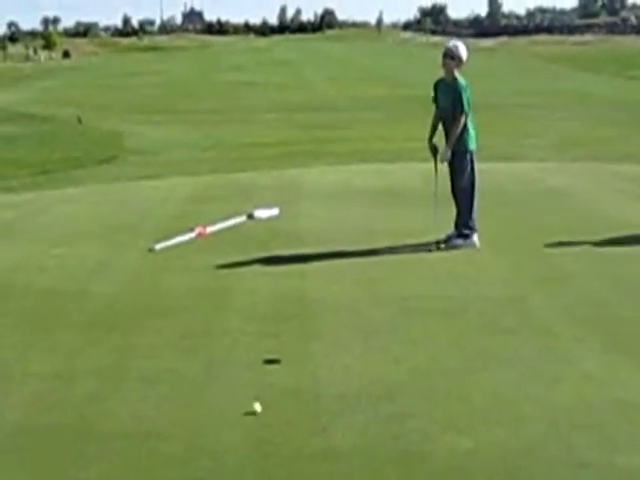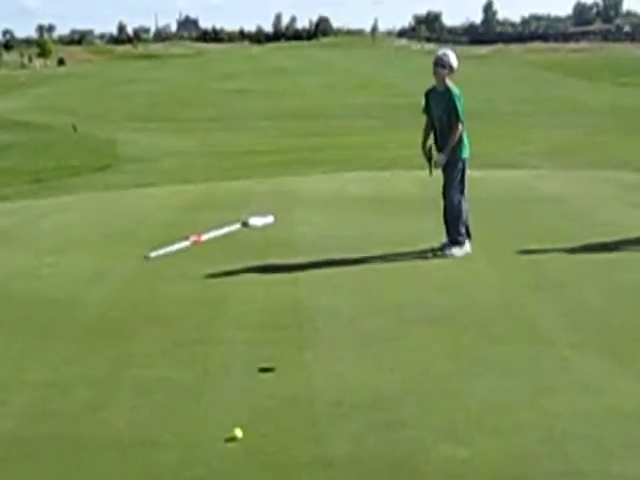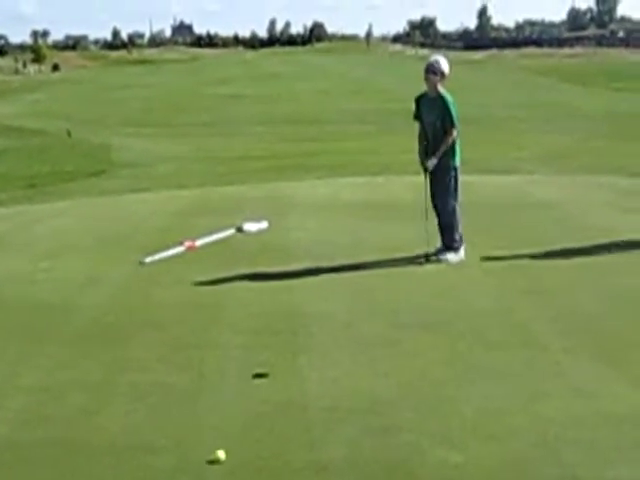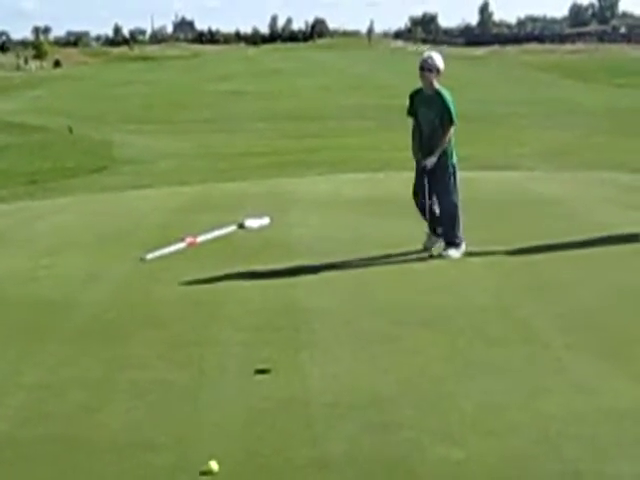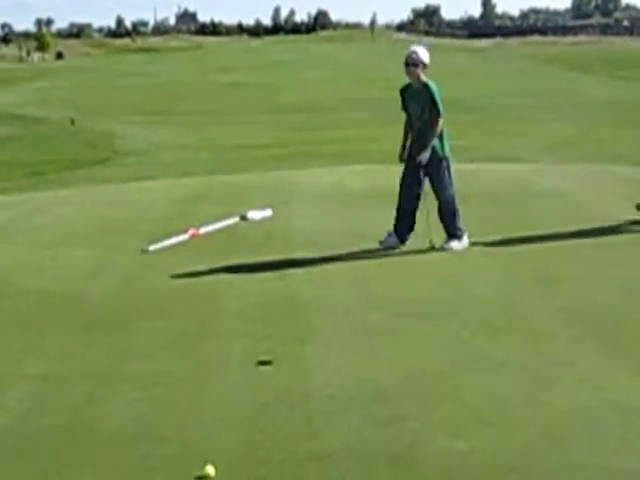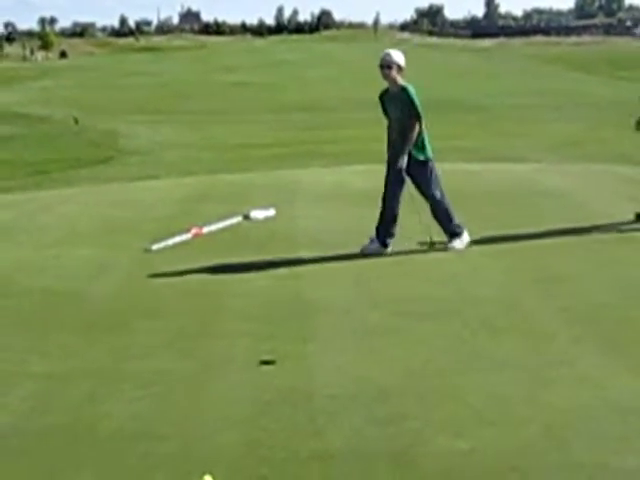
dt=0.2s
person 1, frame 1
left shoulder: (459, 86)
right shoulder: (439, 84)
left elbow: (461, 118)
left wrist: (448, 147)
right wrist: (431, 137)
left hip: (462, 143)
right hip: (453, 143)
left knee: (464, 188)
right knee: (457, 188)
left ankle: (468, 234)
right ankle: (462, 229)
person 1, frame 2
left shoulder: (452, 94)
right shoulder: (430, 94)
left elbow: (458, 126)
left wrist: (444, 153)
right wrist: (424, 144)
left hip: (455, 152)
right hip: (443, 152)
left knee: (453, 196)
right knee: (453, 196)
left ankle: (460, 242)
right ankle: (460, 237)
person 1, frame 3
left shoulder: (445, 100)
right shoulder: (421, 100)
left elbow: (452, 132)
left wrist: (436, 157)
right wrist: (421, 152)
left hip: (446, 159)
right hip: (431, 158)
left knee: (447, 203)
right knee: (437, 202)
left ankle: (455, 247)
right ankle: (450, 242)
person 1, frame 4
left shoulder: (443, 97)
right shoulder: (415, 96)
left elbow: (450, 129)
left wrist: (435, 155)
right wrist: (415, 151)
left hip: (442, 157)
right hip: (424, 155)
left knee: (447, 201)
right knee: (420, 197)
left ankle: (455, 243)
right ankle: (437, 231)
person 1, frame 5
left shoulder: (430, 89)
right shoulder: (405, 91)
left elbow: (438, 121)
left wrist: (427, 149)
right wrist: (403, 146)
left hip: (435, 149)
right hip: (416, 149)
left knee: (444, 195)
right knee: (407, 191)
left ankle: (458, 236)
right ankle: (399, 235)
person 1, frame 6
left shoulder: (407, 92)
right shoulder: (384, 95)
left elbow: (416, 124)
left wrist: (404, 154)
right wrist: (390, 150)
left hip: (418, 153)
right hip: (396, 154)
left knee: (433, 195)
right knee: (390, 196)
left ankle: (458, 234)
right ankle: (382, 240)
